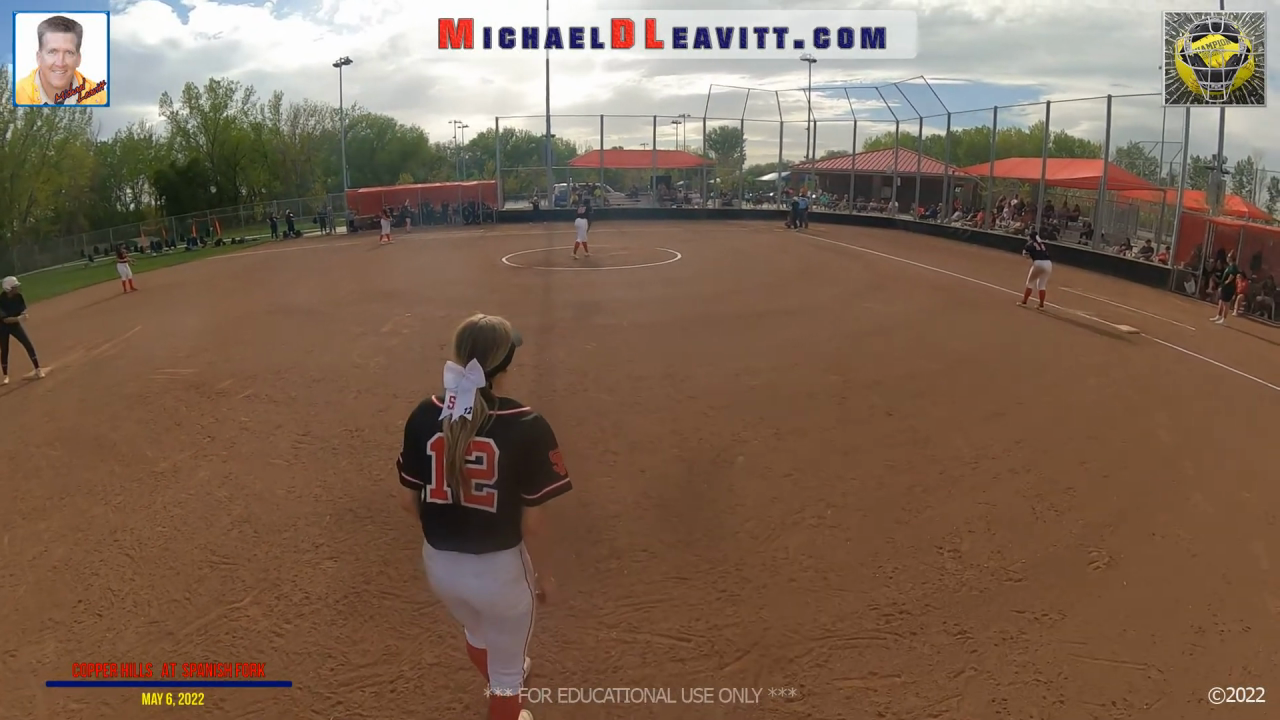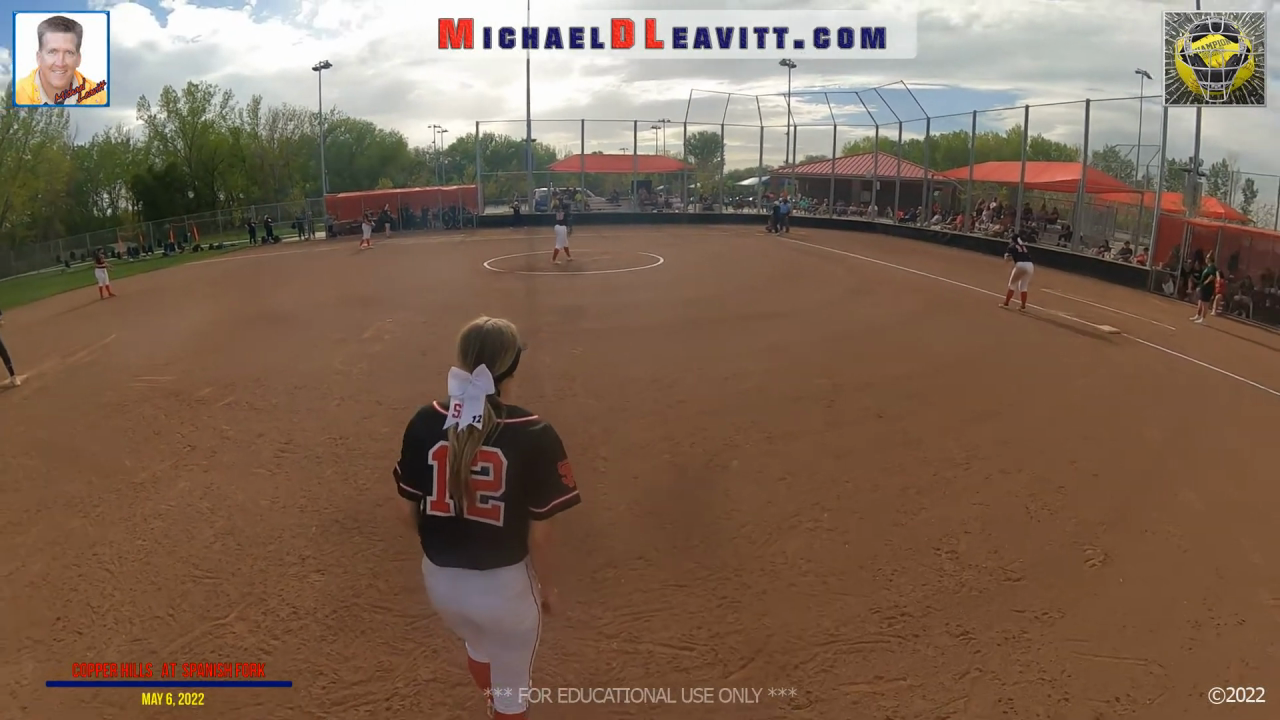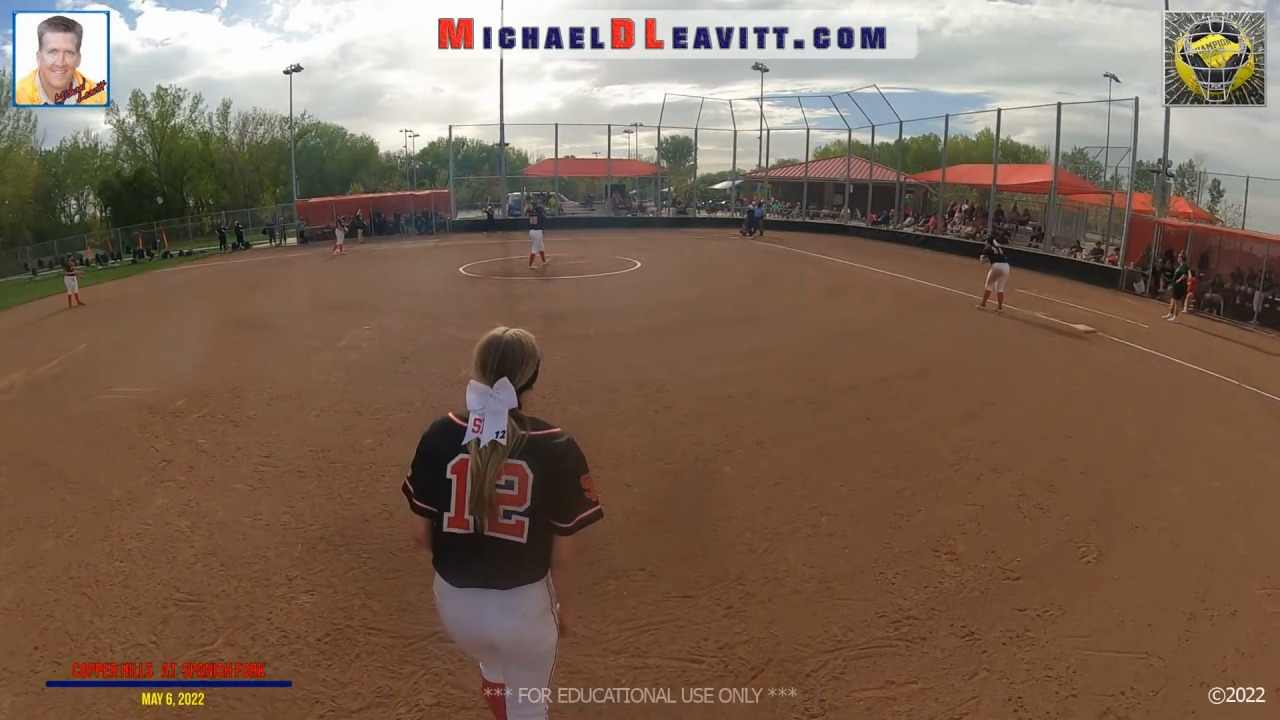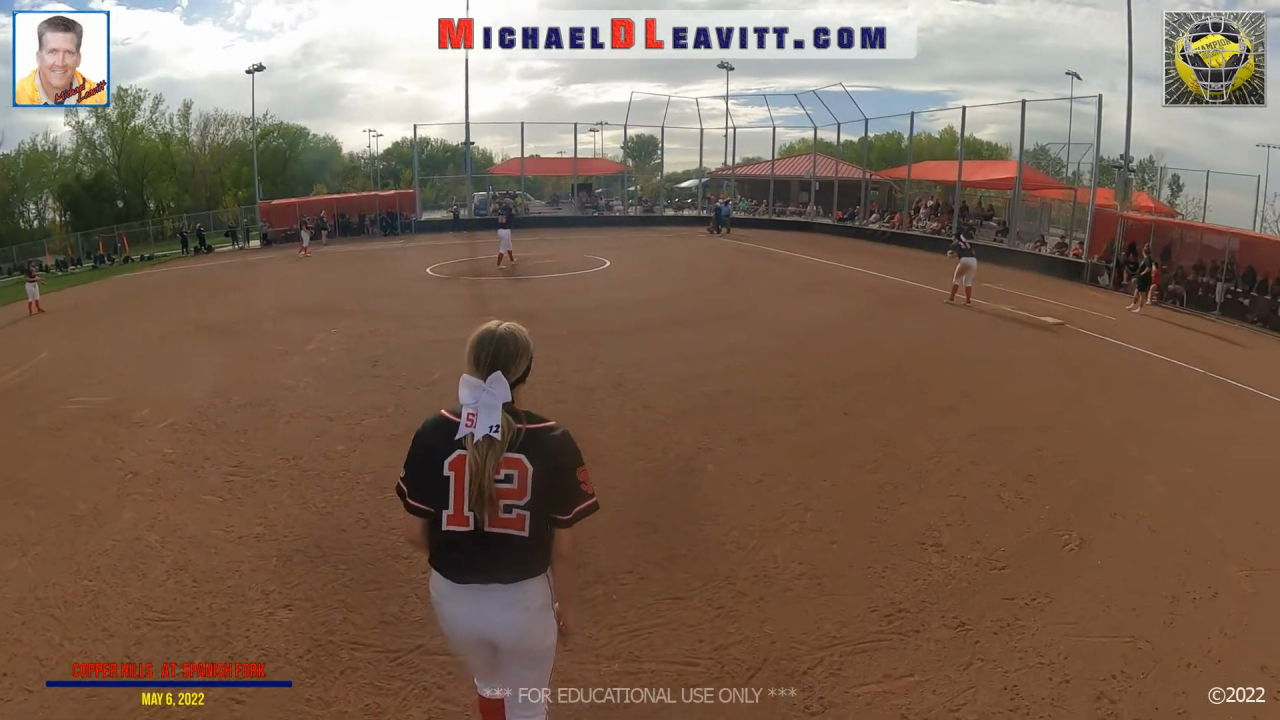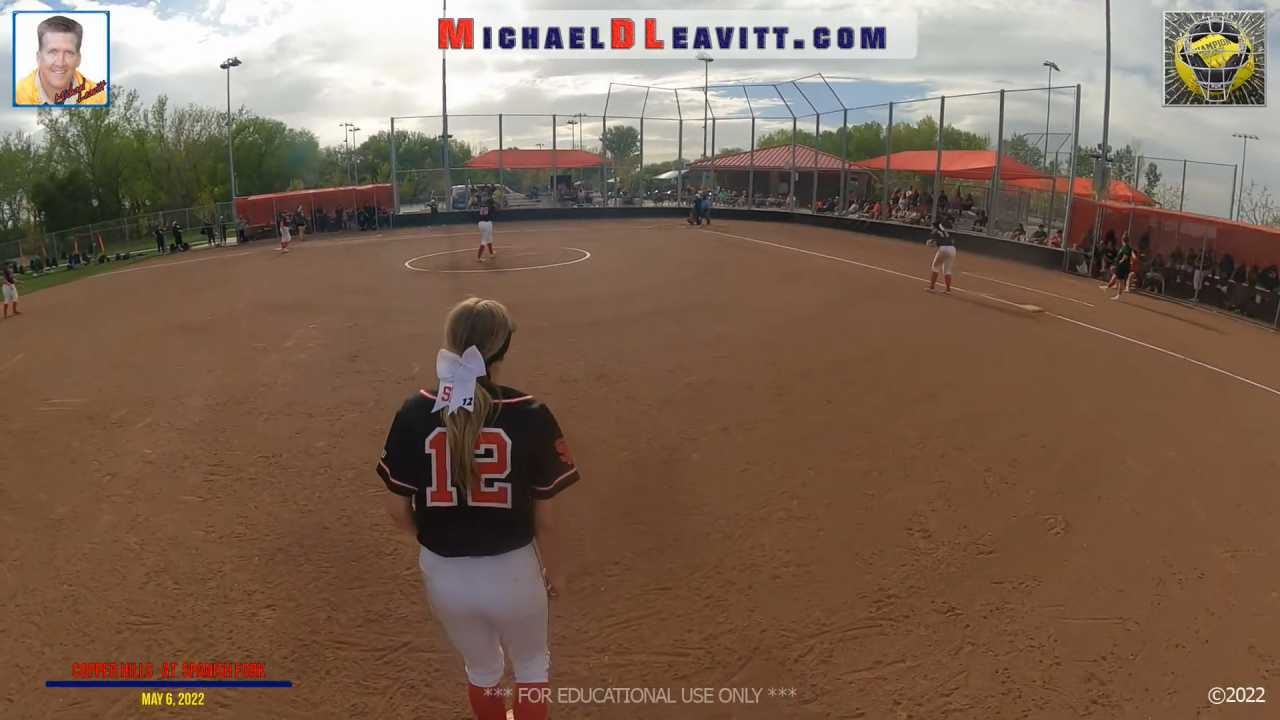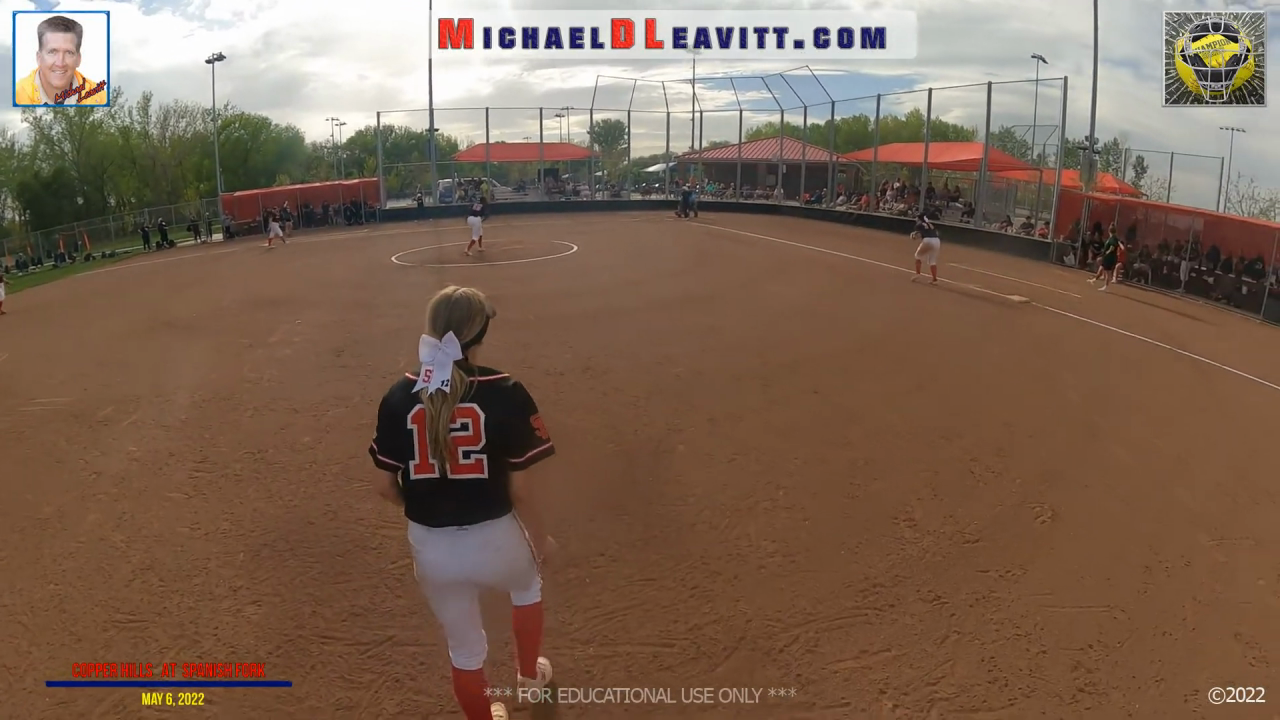
dt=0.2s
person 1, frame 1
left shoulder: (424, 416)
right shoulder: (527, 427)
left elbow: (409, 502)
right elbow: (532, 522)
right wrist: (541, 573)
left hip: (440, 564)
right hip: (501, 569)
left knee: (477, 633)
right knee: (507, 670)
left ankle: (501, 684)
person 1, frame 2
left shoulder: (425, 424)
right shoulder: (534, 436)
left elbow: (410, 511)
right elbow: (538, 536)
right wrist: (546, 586)
left hip: (440, 579)
right hip: (505, 584)
left knee: (478, 646)
right knee: (512, 686)
person 1, frame 3
left shoulder: (440, 436)
right shoulder: (557, 449)
left elbow: (422, 531)
right elbow: (562, 552)
right wrist: (565, 606)
left hip: (454, 599)
right hip: (523, 604)
left knee: (493, 669)
person 1, frame 4
left shoulder: (433, 434)
left elbow: (415, 534)
right elbow: (562, 548)
right wrist: (565, 605)
left hip: (453, 599)
right hip: (524, 601)
left knee: (489, 683)
person 1, frame 5
left shoulder: (414, 414)
right shoulder: (530, 417)
left elbow: (398, 511)
right elbow: (545, 517)
right wrist: (555, 570)
left hip: (443, 575)
right hip: (511, 572)
left knee: (481, 670)
right knee: (531, 666)
person 1, frame 6
left shoulder: (399, 397)
right shoulder: (506, 393)
left elbow: (385, 487)
right elbow: (520, 488)
right wrist: (539, 536)
left hip: (430, 548)
right hip: (495, 539)
left knee: (465, 650)
right knee: (527, 582)
right ankle: (530, 674)
